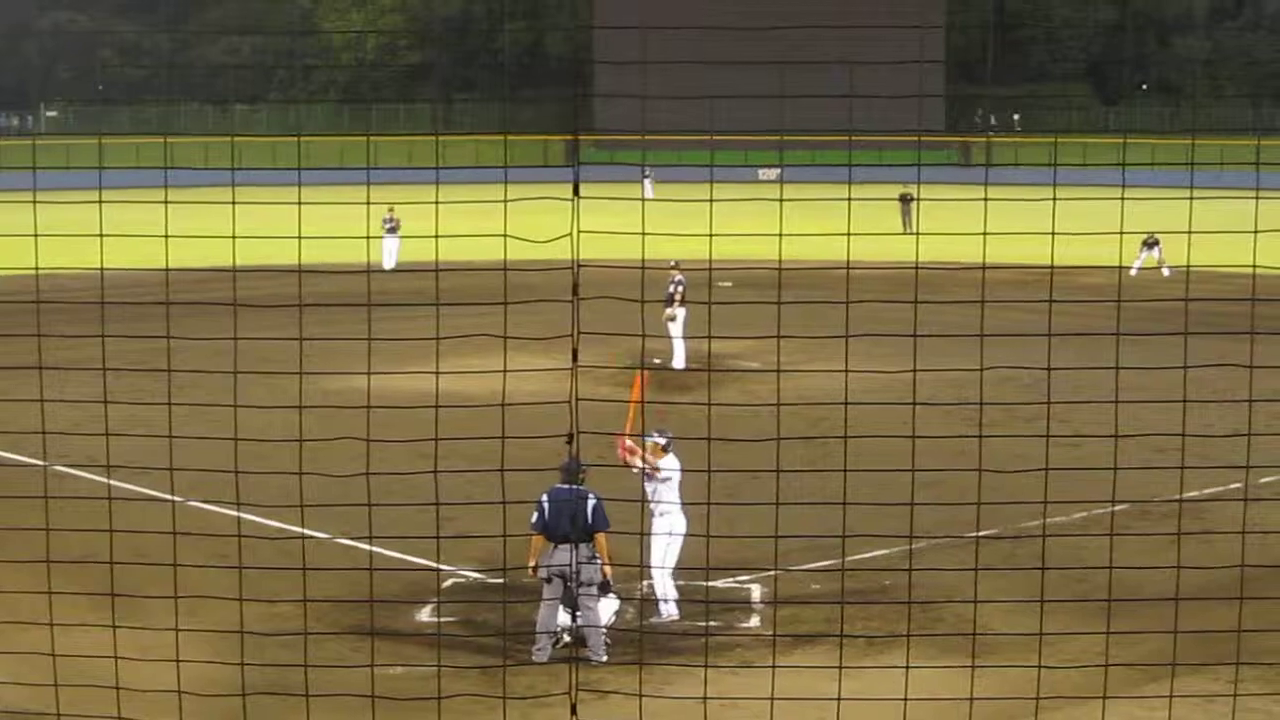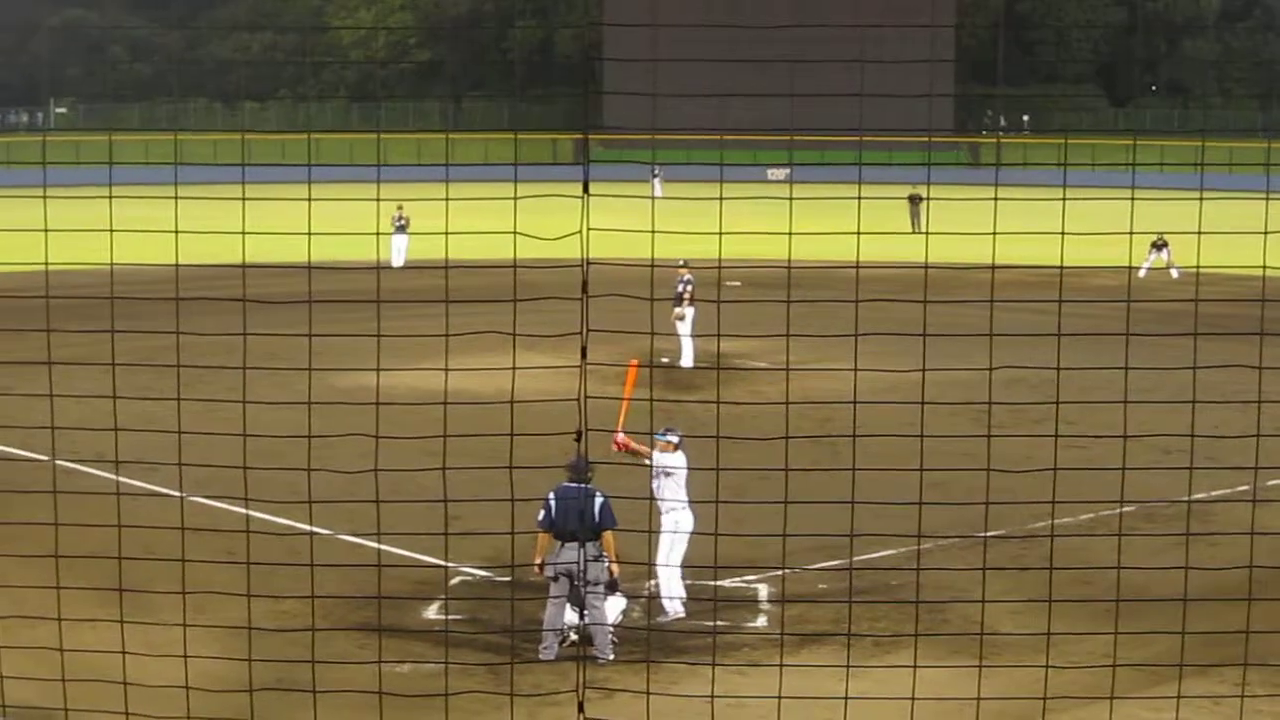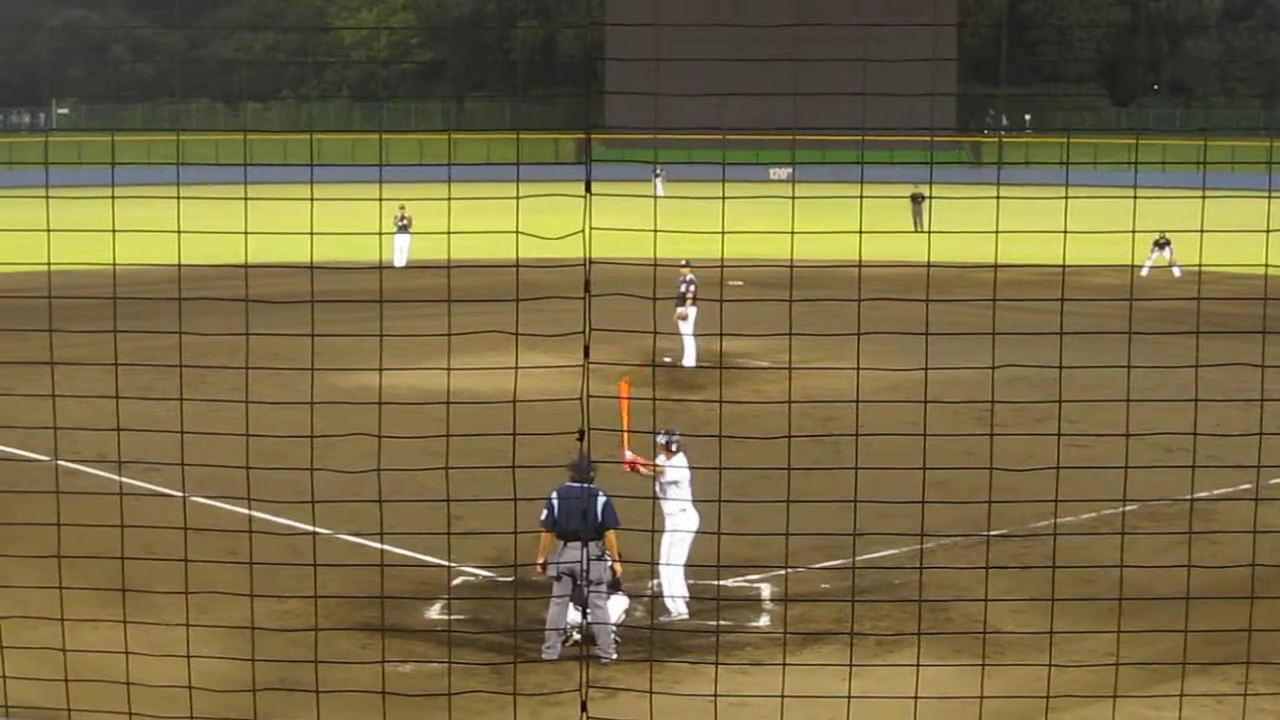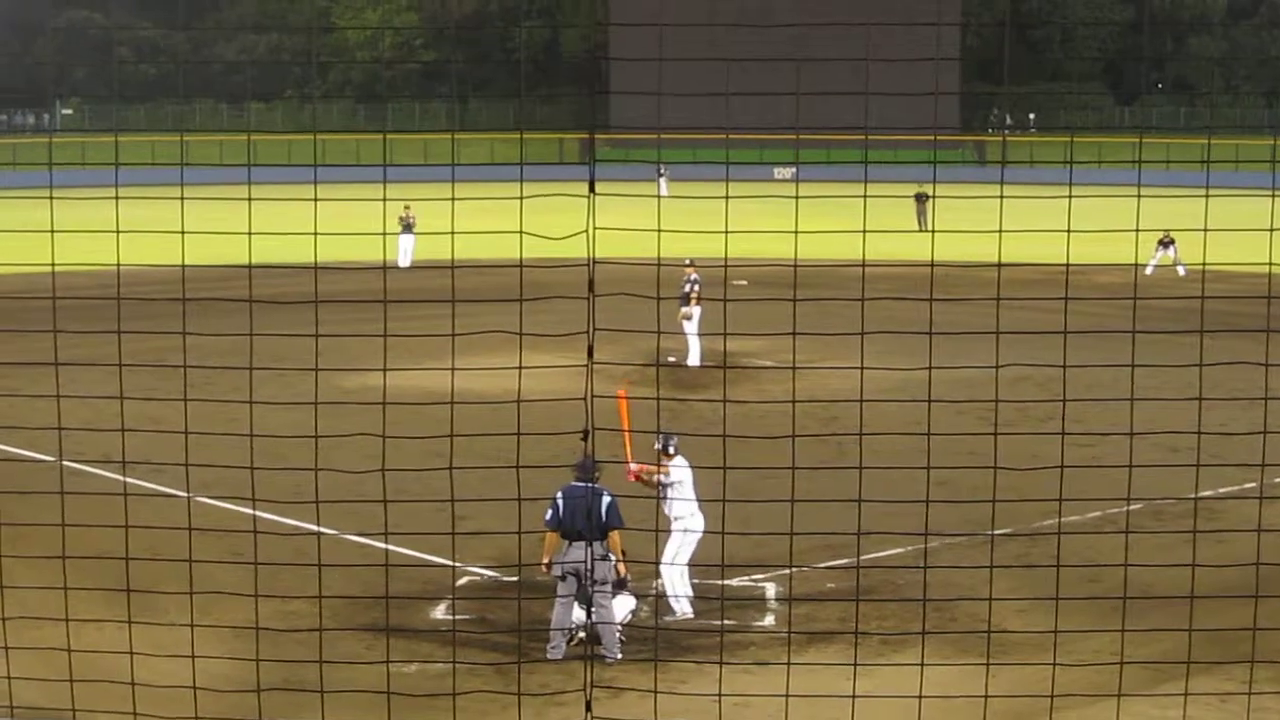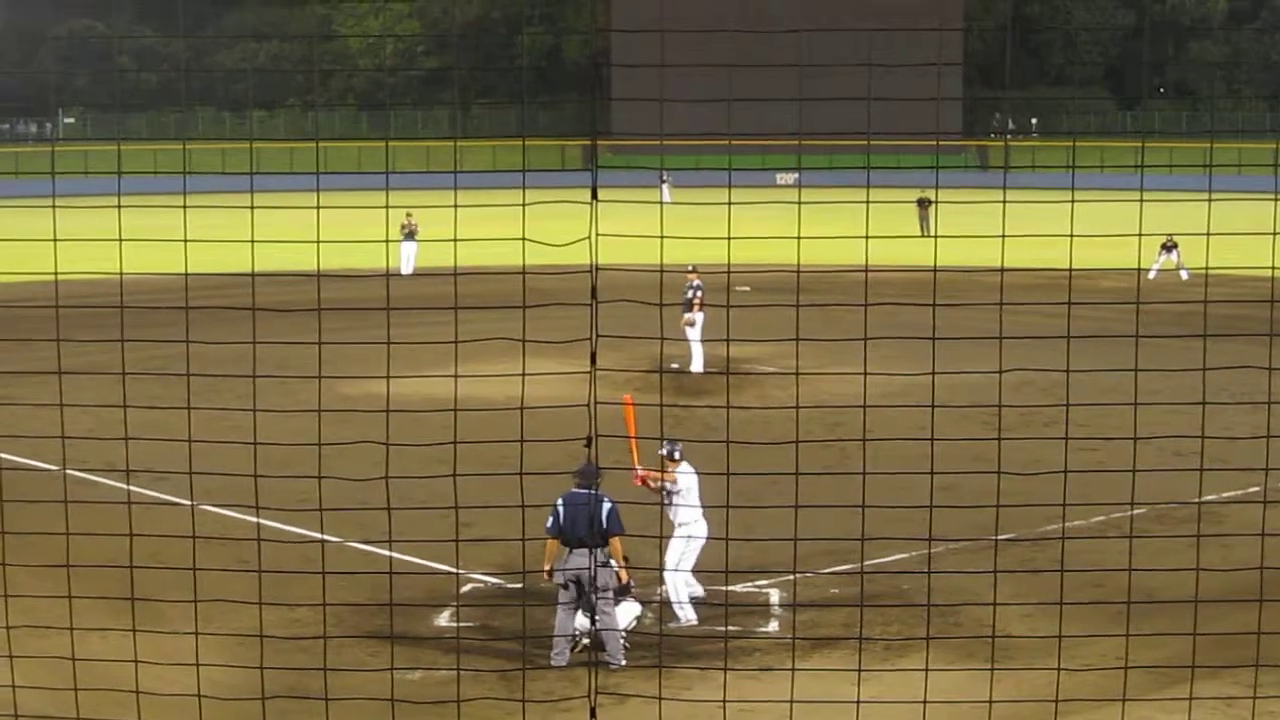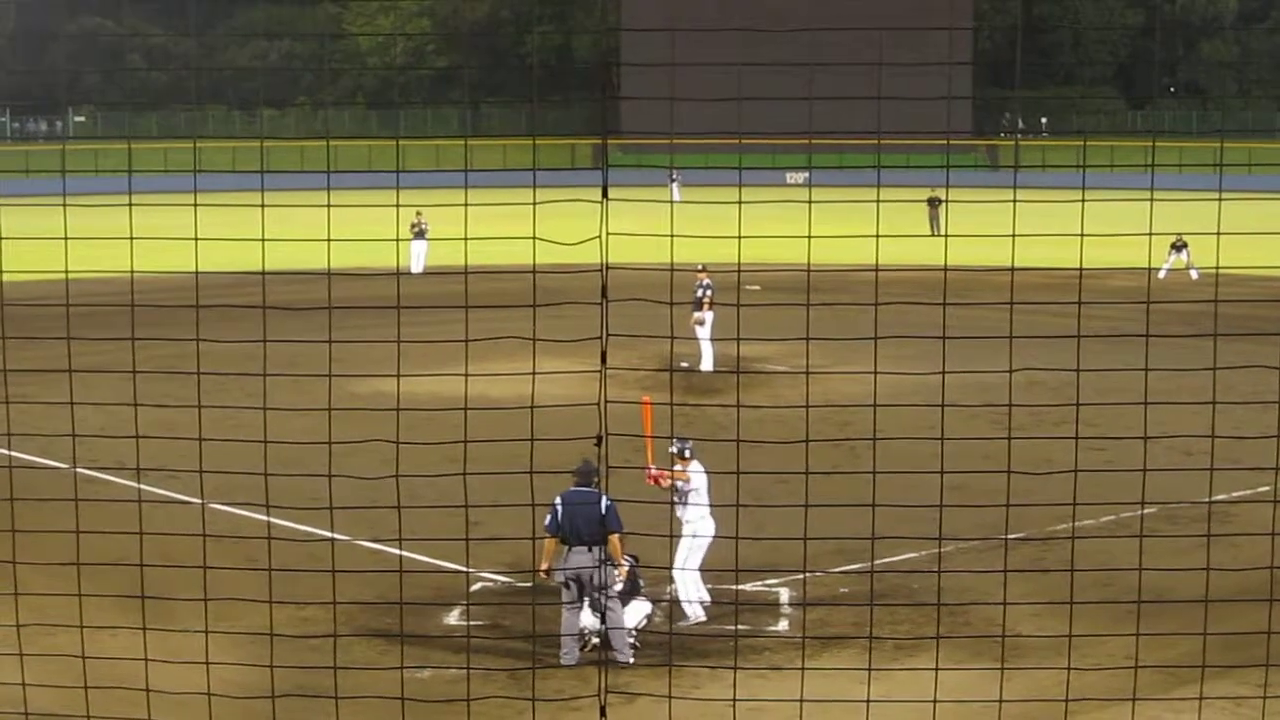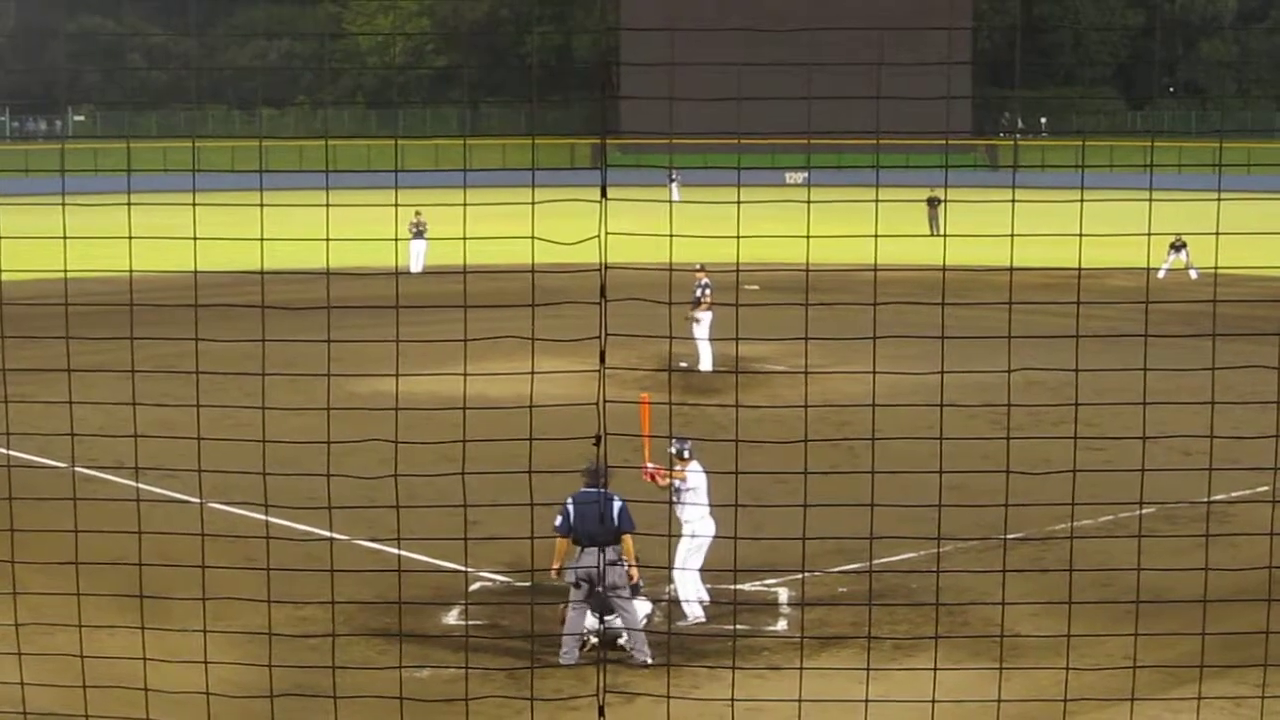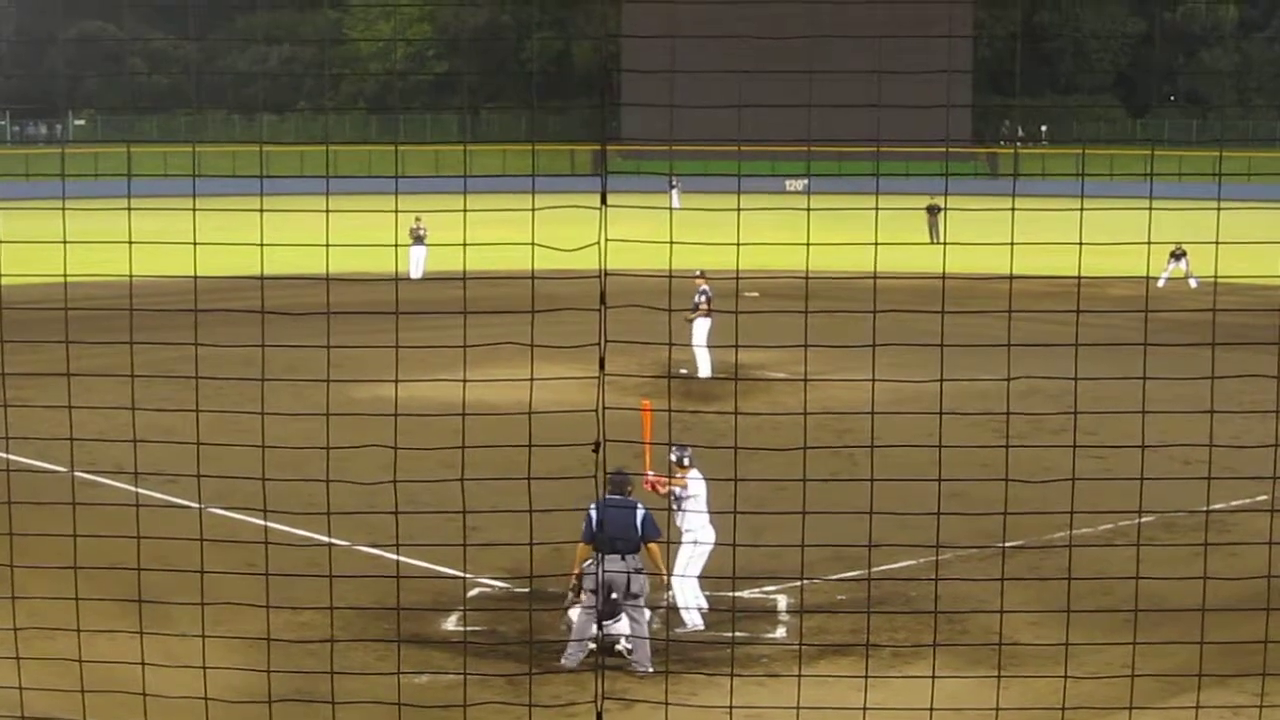
dt=0.4s
person 1, frame 1
left shoulder: (547, 497)
right shoulder: (590, 499)
left elbow: (537, 533)
right elbow: (599, 534)
left wrist: (533, 559)
right wrist: (605, 562)
left hip: (555, 555)
right hip: (583, 555)
left knee: (548, 604)
right knee: (589, 605)
left ankle: (541, 652)
right ankle: (597, 653)
person 1, frame 2
left shoulder: (554, 495)
right shoulder: (597, 497)
left elbow: (544, 531)
right elbow: (607, 532)
left wrist: (539, 557)
right wrist: (612, 560)
left hip: (562, 554)
right hip: (590, 554)
left knee: (555, 602)
right knee: (595, 604)
left ankle: (548, 650)
right ankle: (603, 652)
person 1, frame 3
left shoulder: (557, 495)
right shoulder: (600, 497)
left elbow: (547, 531)
right elbow: (609, 532)
left wrist: (541, 557)
right wrist: (615, 560)
left hip: (565, 553)
right hip: (592, 554)
left knee: (558, 602)
right knee: (598, 603)
left ankle: (551, 650)
right ankle: (606, 651)
person 1, frame 4
left shoulder: (562, 495)
right shoulder: (605, 497)
left elbow: (552, 530)
right elbow: (613, 532)
left wrist: (546, 557)
right wrist: (619, 560)
left hip: (569, 553)
right hip: (597, 554)
left knee: (563, 602)
right knee: (603, 603)
left ankle: (555, 650)
right ankle: (611, 651)
person 1, frame 5
left shoulder: (562, 502)
right shoulder: (605, 503)
left elbow: (553, 538)
right elbow: (614, 539)
left wrist: (548, 564)
right wrist: (621, 567)
left hip: (570, 560)
right hip: (597, 562)
left knee: (566, 609)
right knee: (606, 610)
left ankle: (559, 657)
right ankle: (615, 658)
person 1, frame 6
left shoulder: (561, 500)
right shoulder: (603, 501)
left elbow: (551, 536)
right elbow: (613, 536)
left wrist: (545, 562)
right wrist: (620, 563)
left hip: (570, 559)
right hip: (596, 559)
left knee: (570, 608)
right knee: (611, 606)
left ankle: (568, 656)
right ankle: (623, 653)
person 1, frame 7
left shoulder: (572, 502)
right shoulder: (616, 502)
left elbow: (562, 537)
right elbow: (626, 537)
left wrist: (557, 563)
right wrist: (633, 565)
left hip: (582, 560)
right hip: (609, 560)
left knee: (576, 608)
right knee: (626, 608)
left ankle: (567, 655)
right ankle: (641, 654)
person 1, frame 8
left shoulder: (595, 508)
right shoulder: (639, 510)
left elbow: (585, 543)
right elbow: (651, 544)
left wrist: (576, 569)
right wrist: (661, 570)
left hip: (601, 567)
right hip: (628, 568)
left knee: (587, 613)
right knee: (637, 617)
left ankle: (571, 658)
right ankle: (642, 664)
person 2, frame 1
left shoulder: (671, 463)
right shoulder: (650, 459)
left elbow: (656, 467)
right elbow: (635, 463)
left wrist: (636, 450)
right wrist: (627, 453)
left hip: (671, 520)
right hip: (659, 518)
left knee: (660, 566)
right knee: (659, 562)
left ankle: (669, 611)
right ankle: (669, 596)
person 2, frame 2
left shoulder: (676, 460)
right shoulder: (666, 456)
left elbow: (649, 454)
right elbow: (644, 454)
left wrist: (627, 442)
right wrist: (624, 446)
left hip: (677, 518)
right hip: (672, 516)
left knee: (665, 564)
right knee: (671, 561)
left ankle: (674, 609)
right ankle: (678, 598)
person 2, frame 3
left shoulder: (679, 465)
right shoulder: (664, 459)
left elbow: (658, 470)
right elbow: (649, 472)
left wrist: (635, 459)
right wrist: (635, 467)
left hip: (680, 519)
right hip: (679, 518)
left knee: (668, 565)
right knee: (674, 562)
left ankle: (678, 610)
right ankle: (680, 596)
person 2, frame 4
left shoulder: (680, 466)
right shoulder: (667, 465)
left elbow: (662, 471)
right elbow: (655, 483)
left wrist: (639, 468)
right wrist: (639, 477)
left hip: (688, 523)
right hip: (681, 522)
left knee: (668, 565)
right knee: (677, 561)
left ankle: (683, 609)
right ankle: (684, 595)
person 2, frame 5
left shoulder: (686, 472)
right shoulder: (671, 471)
left elbow: (670, 478)
right elbow: (659, 488)
left wrist: (646, 473)
right wrist: (645, 480)
left hip: (691, 529)
right hip: (683, 528)
left knee: (672, 572)
right knee: (672, 563)
left ankle: (687, 616)
right ankle: (694, 591)
person 2, frame 6
left shoulder: (696, 471)
right shoulder: (679, 469)
left elbow: (684, 478)
right elbow: (668, 484)
left wrist: (660, 472)
right wrist: (656, 478)
left hip: (697, 527)
right hip: (695, 525)
left knee: (681, 570)
right knee: (689, 566)
left ankle: (695, 613)
right ankle: (701, 598)
person 2, frame 7
left shoulder: (695, 471)
right shoulder: (680, 469)
left elbow: (679, 476)
right elbow: (665, 483)
left wrist: (657, 470)
right wrist: (653, 475)
left hip: (697, 526)
right hip: (695, 525)
left knee: (681, 570)
right knee: (689, 566)
left ankle: (695, 613)
right ankle: (700, 597)
person 2, frame 8
left shoulder: (695, 479)
right shoulder: (679, 478)
left elbow: (679, 483)
right elbow: (665, 492)
left wrist: (657, 479)
right wrist: (653, 484)
left hip: (698, 535)
right hip: (692, 534)
left knee: (680, 578)
right knee: (687, 574)
left ankle: (694, 621)
right ankle: (699, 604)
